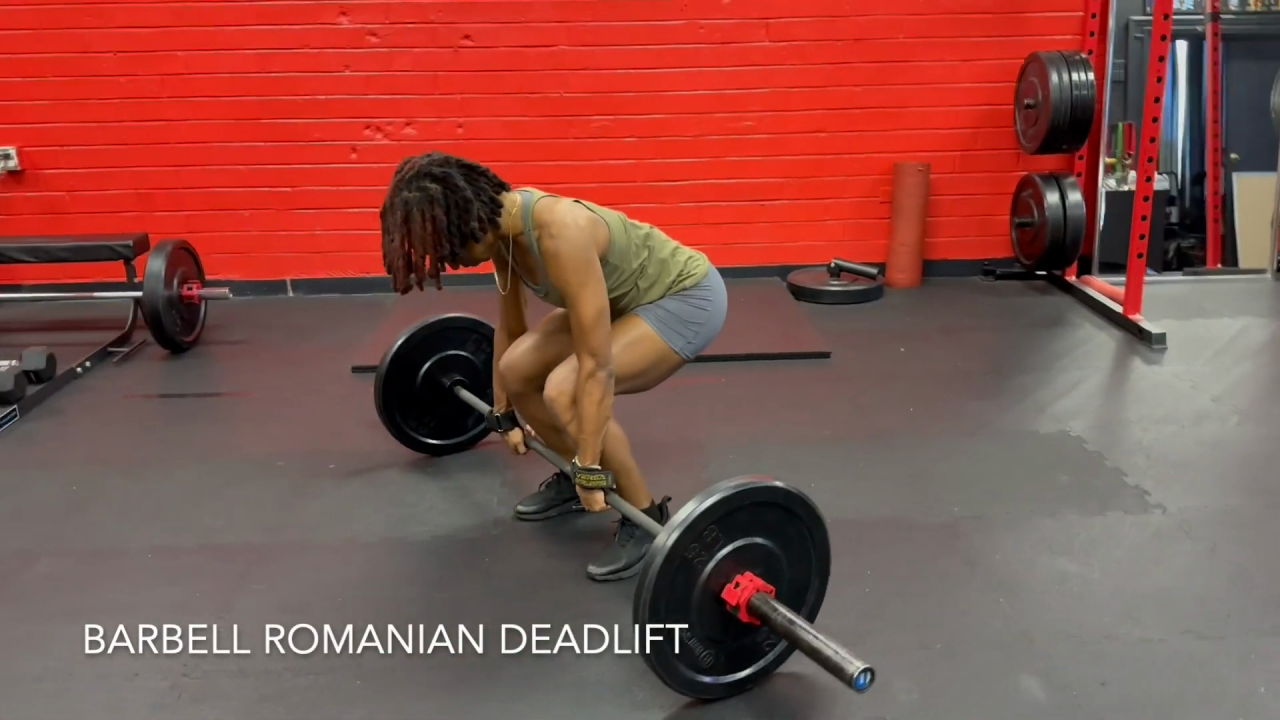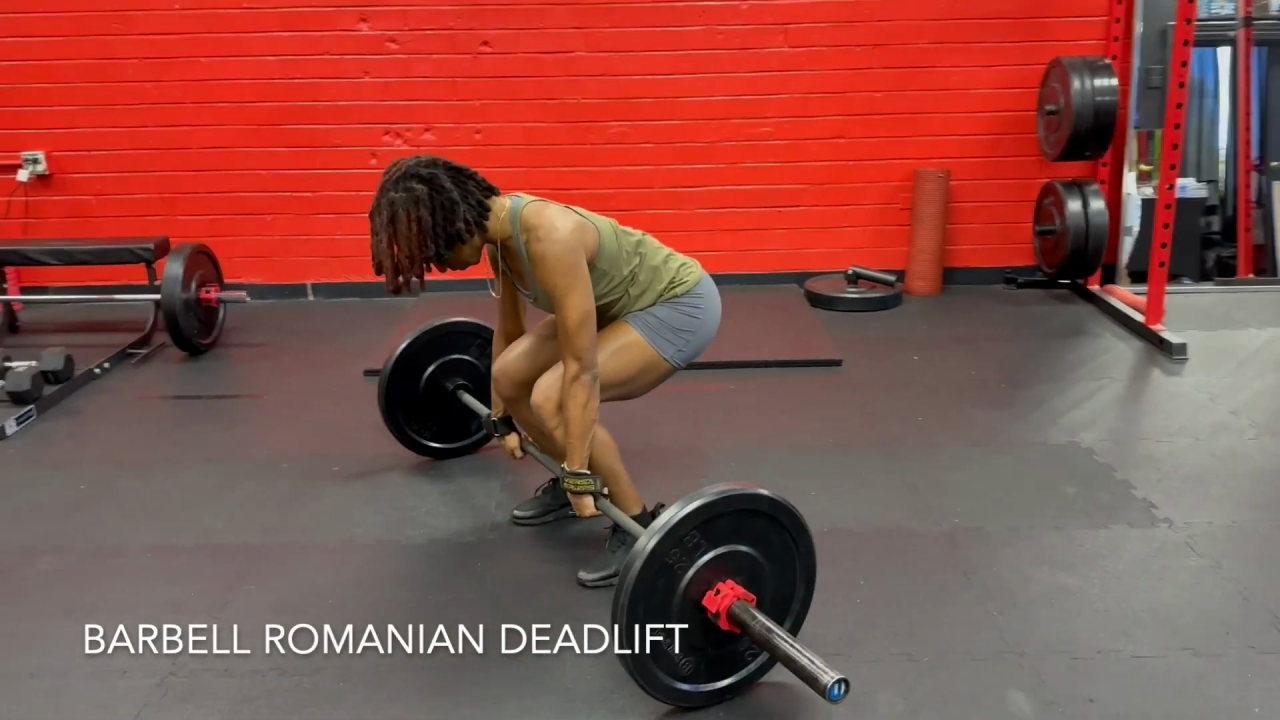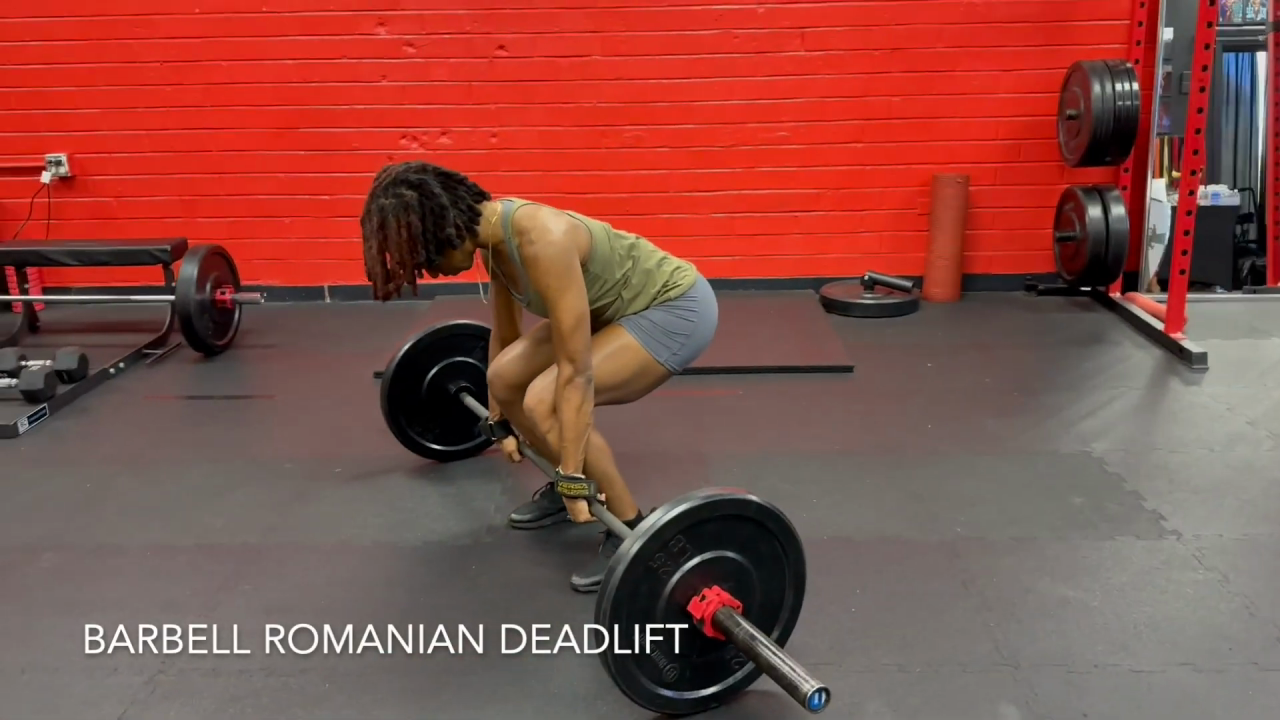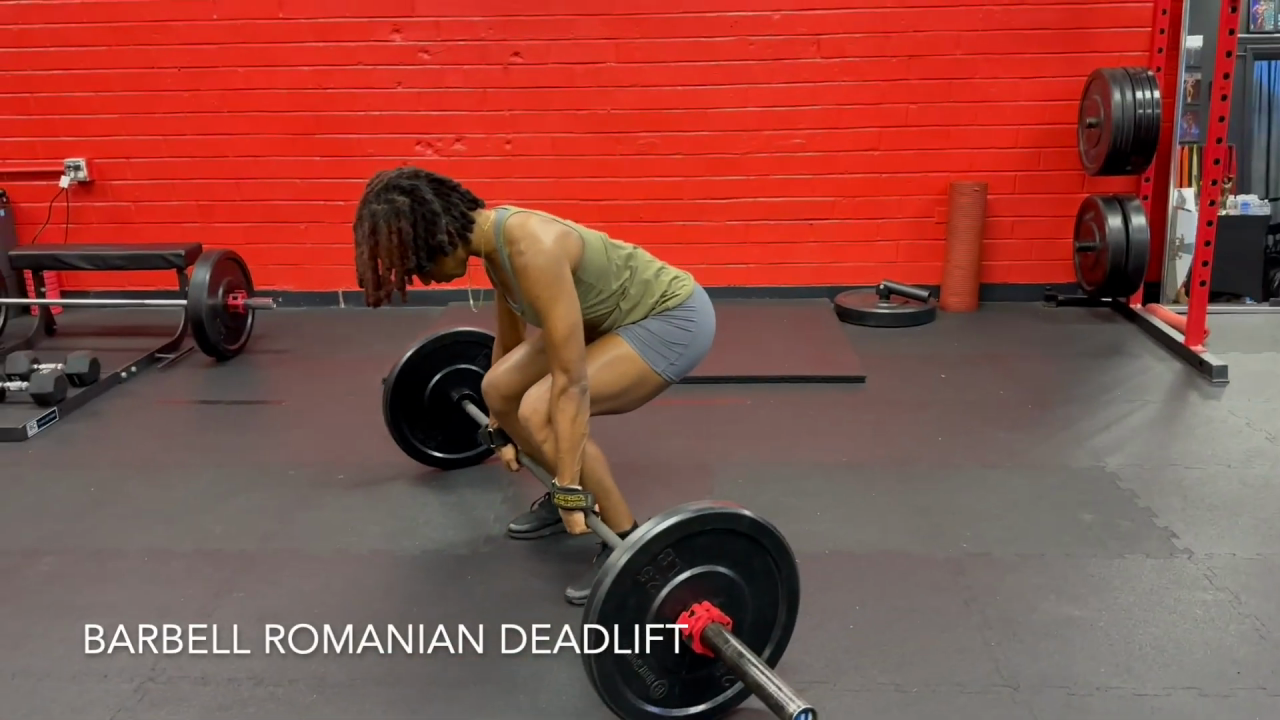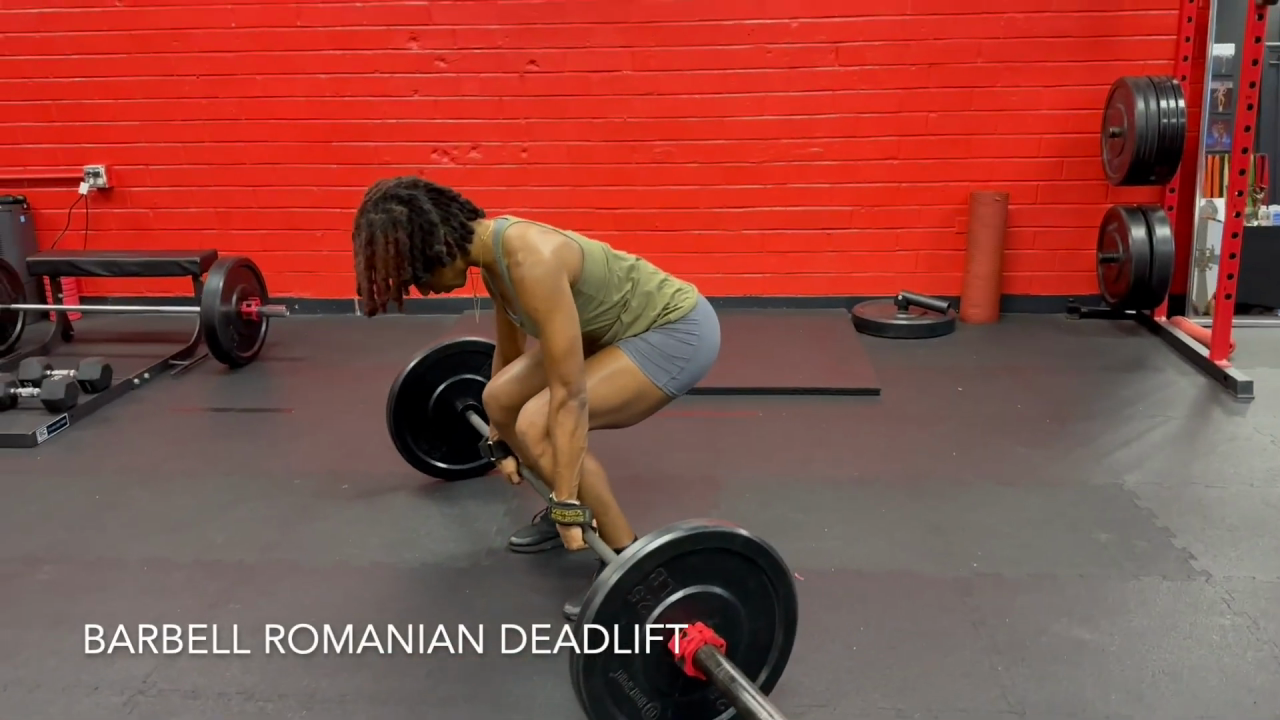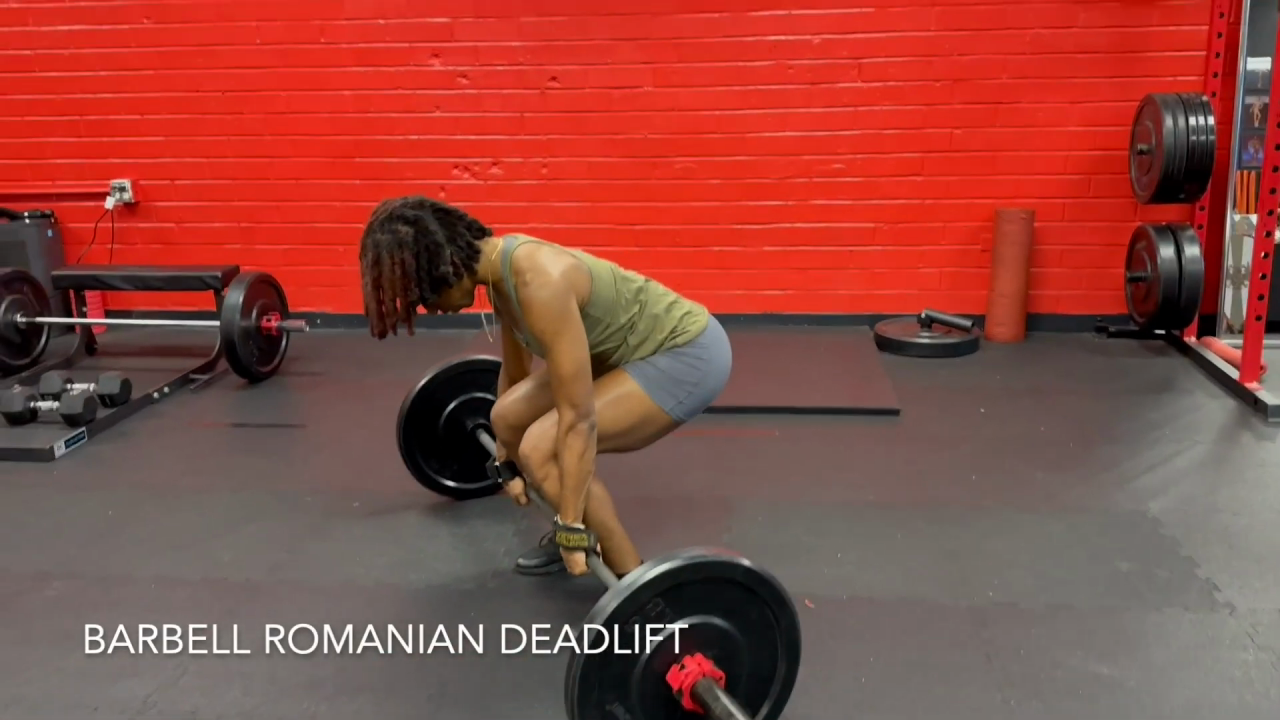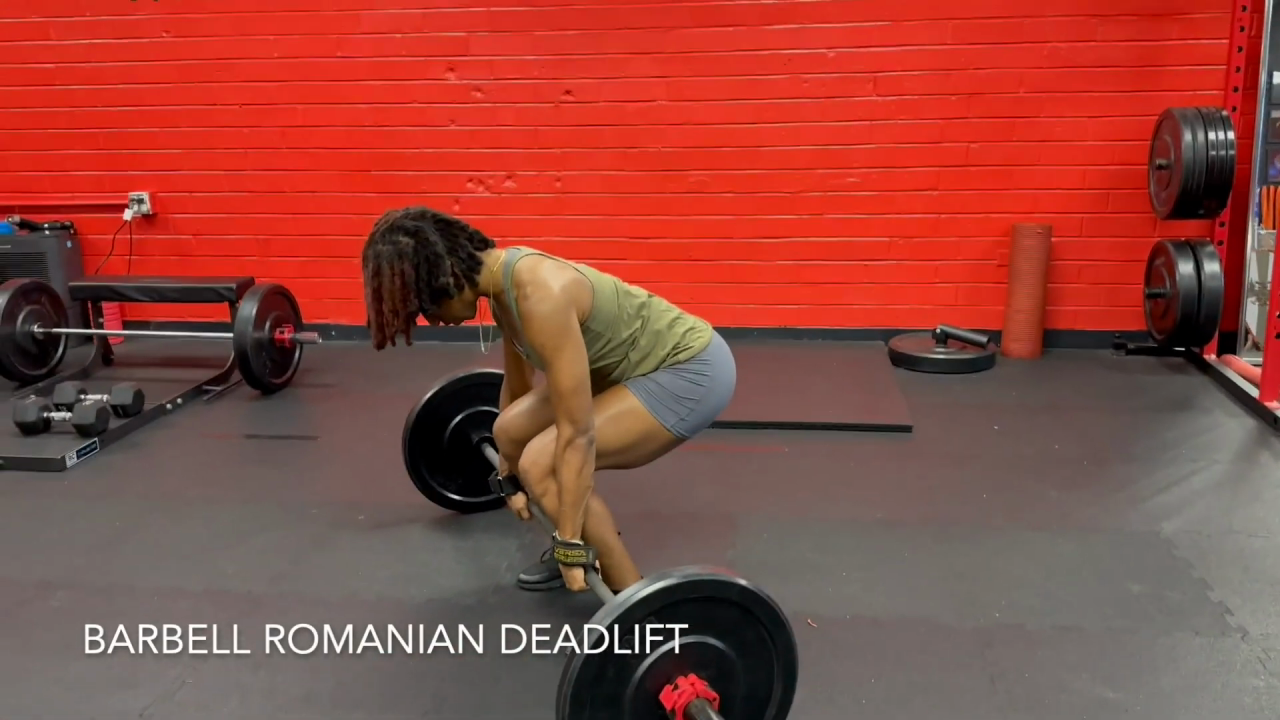
dt=0.2s
person 1, frame 1
left shoulder: (560, 235)
right shoulder: (503, 225)
left elbow: (596, 365)
right elbow: (509, 326)
left wrist: (592, 471)
right wrist: (503, 414)
left hip: (688, 296)
right hip: (628, 294)
left knee: (565, 393)
right knee: (516, 371)
left ankle: (648, 521)
right ankle: (571, 480)
person 1, frame 2
left shoulder: (548, 240)
right shoulder: (497, 229)
left elbow: (582, 369)
right elbow: (508, 331)
left wrist: (579, 473)
right wrist: (500, 418)
left hip: (681, 303)
right hip: (621, 302)
left knee: (550, 399)
right knee: (509, 377)
left ankle: (640, 527)
right ankle: (569, 487)
person 1, frame 3
left shoulder: (541, 242)
right shoulder: (493, 232)
left elbow: (576, 371)
right elbow: (504, 334)
left wrist: (573, 478)
right wrist: (498, 421)
left hip: (677, 307)
right hip: (616, 305)
left knee: (544, 402)
right knee: (504, 379)
left ankle: (634, 533)
right ankle: (567, 492)
person 1, frame 4
left shoulder: (532, 250)
right shoulder: (491, 238)
left elbow: (572, 381)
right elbow: (508, 339)
left wrist: (570, 489)
right wrist: (499, 430)
left hip: (675, 317)
right hip: (616, 315)
left knee: (539, 411)
right knee: (499, 388)
right ankle: (567, 499)
person 1, frame 5
left shoulder: (530, 262)
right shoulder: (491, 249)
left elbow: (569, 394)
right elbow: (508, 351)
left wrist: (567, 506)
right wrist: (500, 443)
left hip: (678, 330)
right hip: (618, 327)
left knee: (538, 426)
right knee: (499, 400)
right ankle: (571, 511)
person 1, frame 6
left shoulder: (538, 283)
right shoulder: (498, 267)
left elbow: (578, 418)
right elbow: (513, 372)
left wrist: (572, 530)
right wrist: (508, 463)
left hip: (688, 353)
left knee: (543, 450)
right knee: (507, 418)
right ankle: (584, 530)
person 1, frame 7
left shoulder: (539, 296)
right shoulder: (503, 279)
left elbow: (576, 433)
right elbow: (516, 385)
left wrist: (570, 546)
right wrist: (510, 479)
left hip: (691, 369)
left knee: (542, 464)
right knee: (509, 432)
right ankle: (590, 544)
